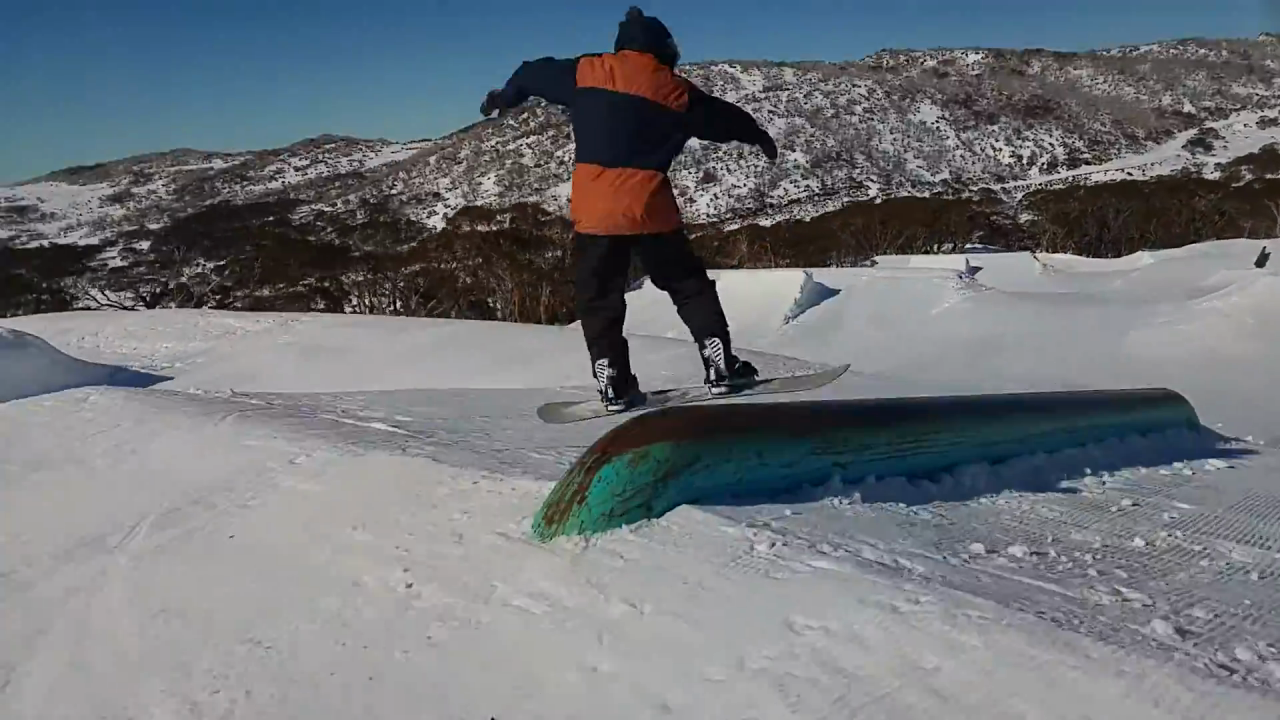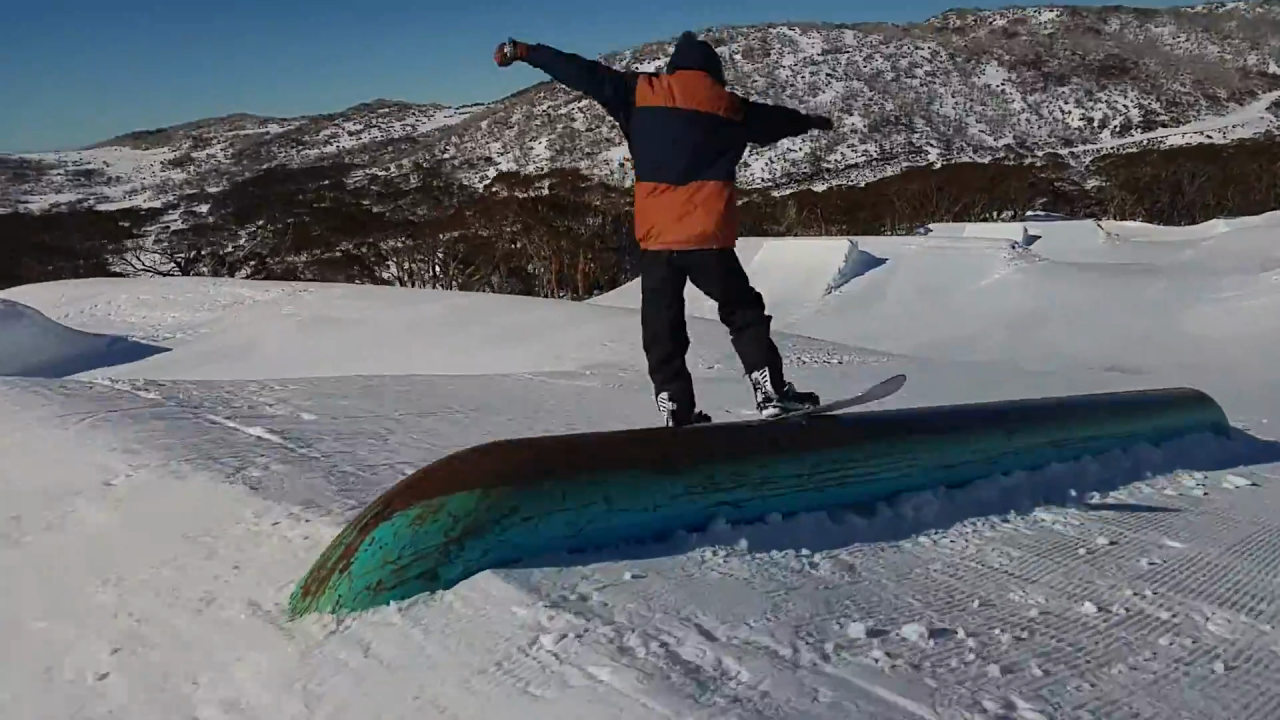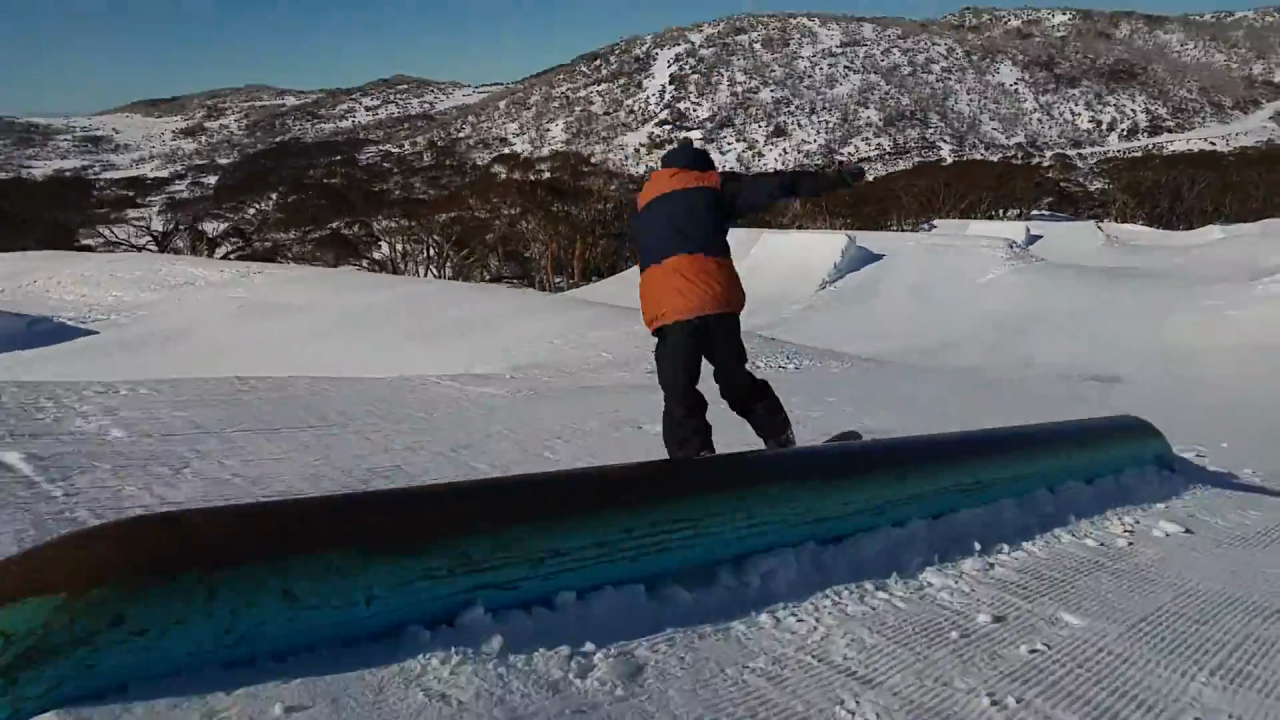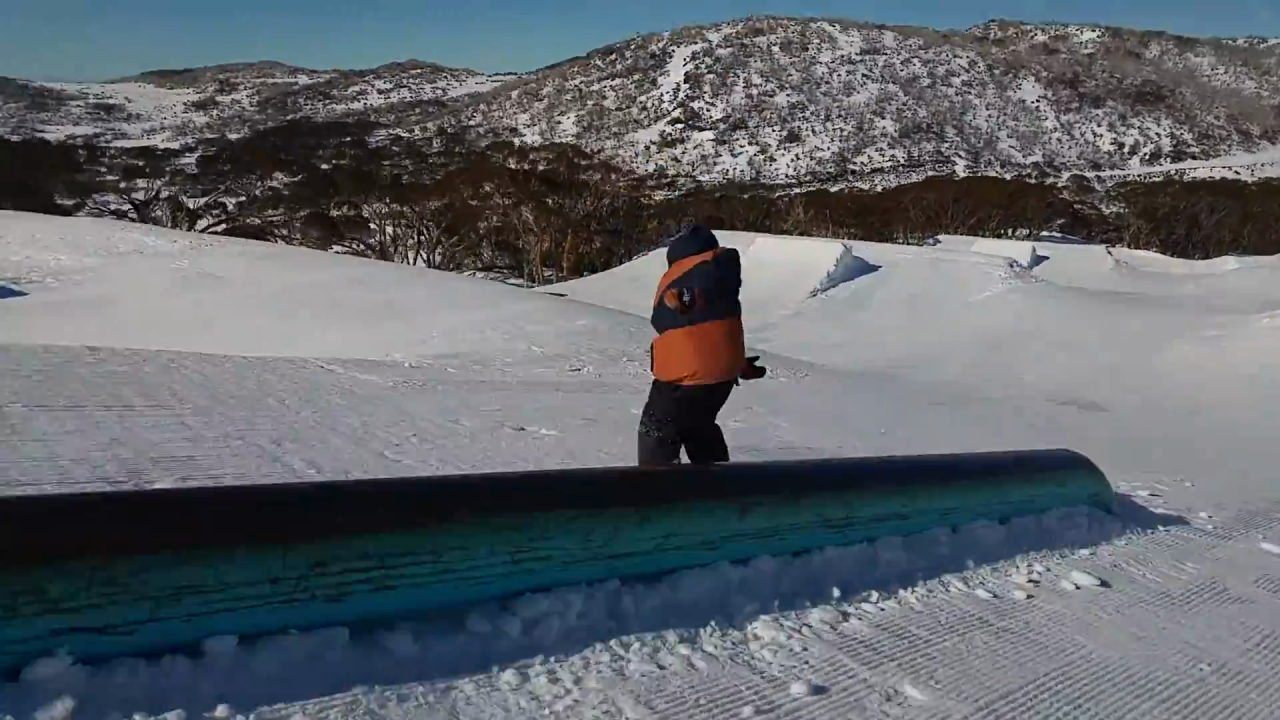
dt=0.2s
person 1, frame 1
left shoulder: (588, 71)
right shoulder: (678, 90)
left elbow: (536, 77)
right elbow: (728, 119)
left wrist: (501, 97)
right wrist: (761, 138)
left hip: (595, 206)
right hip: (649, 204)
left knee: (599, 300)
right knee: (689, 285)
left ankle: (615, 387)
right ankle: (722, 371)
person 1, frame 2
left shoulder: (642, 92)
right shoulder: (731, 104)
left elbow: (578, 73)
right elbow: (773, 121)
right wrist: (811, 121)
left hip: (657, 229)
right hip: (709, 226)
left knee: (661, 324)
right knee: (740, 311)
left ankle: (675, 410)
right ankle: (772, 392)
person 1, frame 3
left shoulder: (647, 194)
right shoulder: (714, 184)
right elbow: (766, 186)
right wrist: (821, 184)
left hip: (667, 303)
right hip: (713, 296)
left knee: (680, 397)
right knee: (734, 378)
left ankle: (695, 462)
right ankle: (782, 443)
person 1, frame 4
left shoulder: (667, 284)
right shoulder: (723, 259)
right elbow: (717, 278)
right wrist: (697, 295)
left hip: (679, 362)
right hip: (723, 356)
left knee: (658, 429)
right knee: (701, 427)
